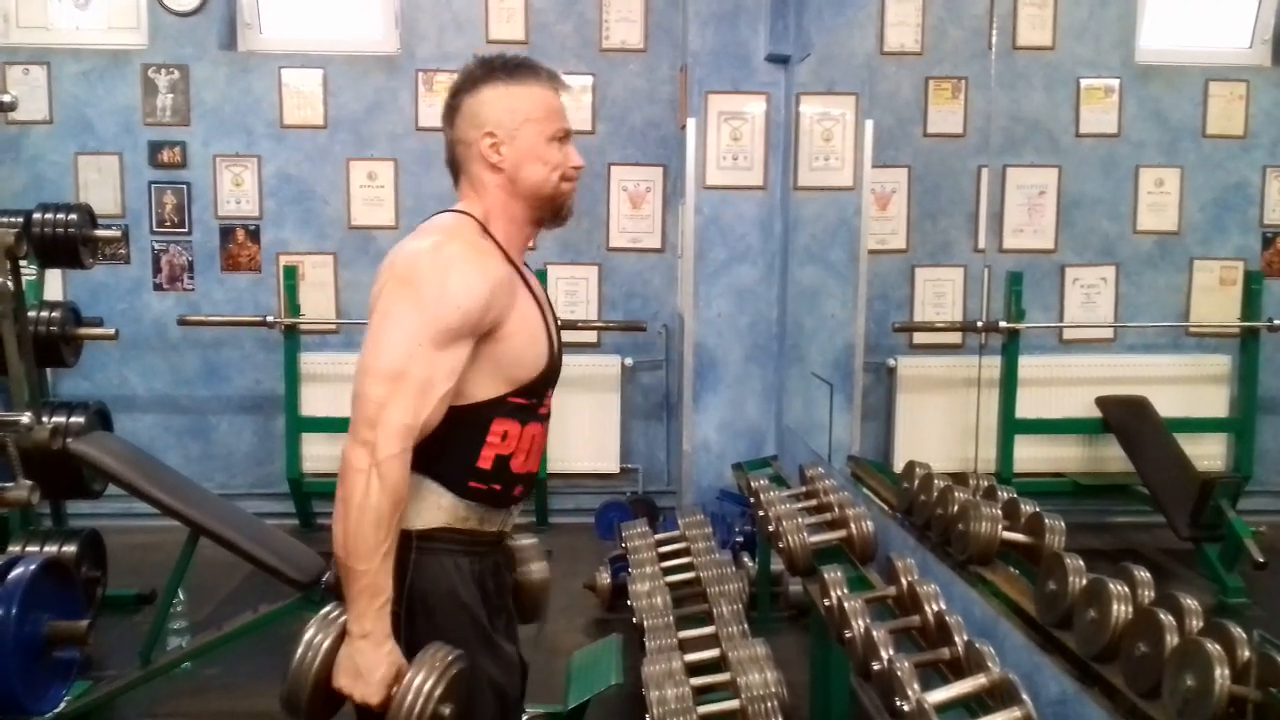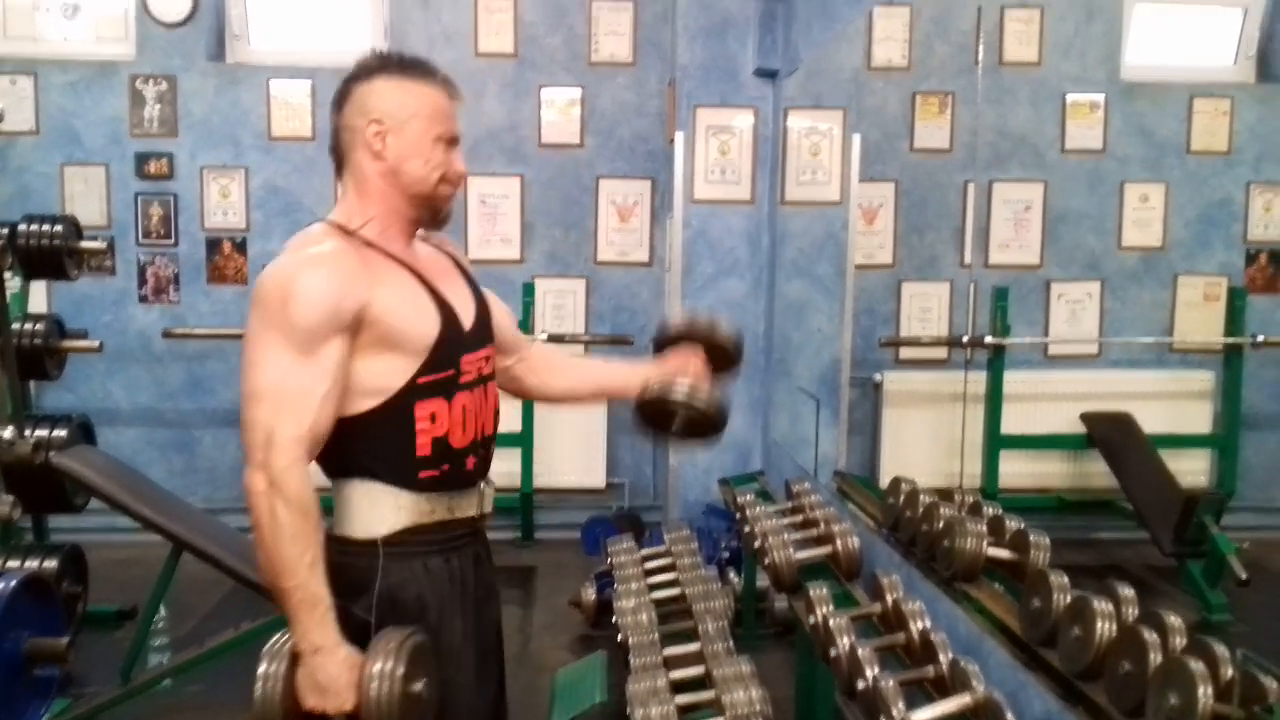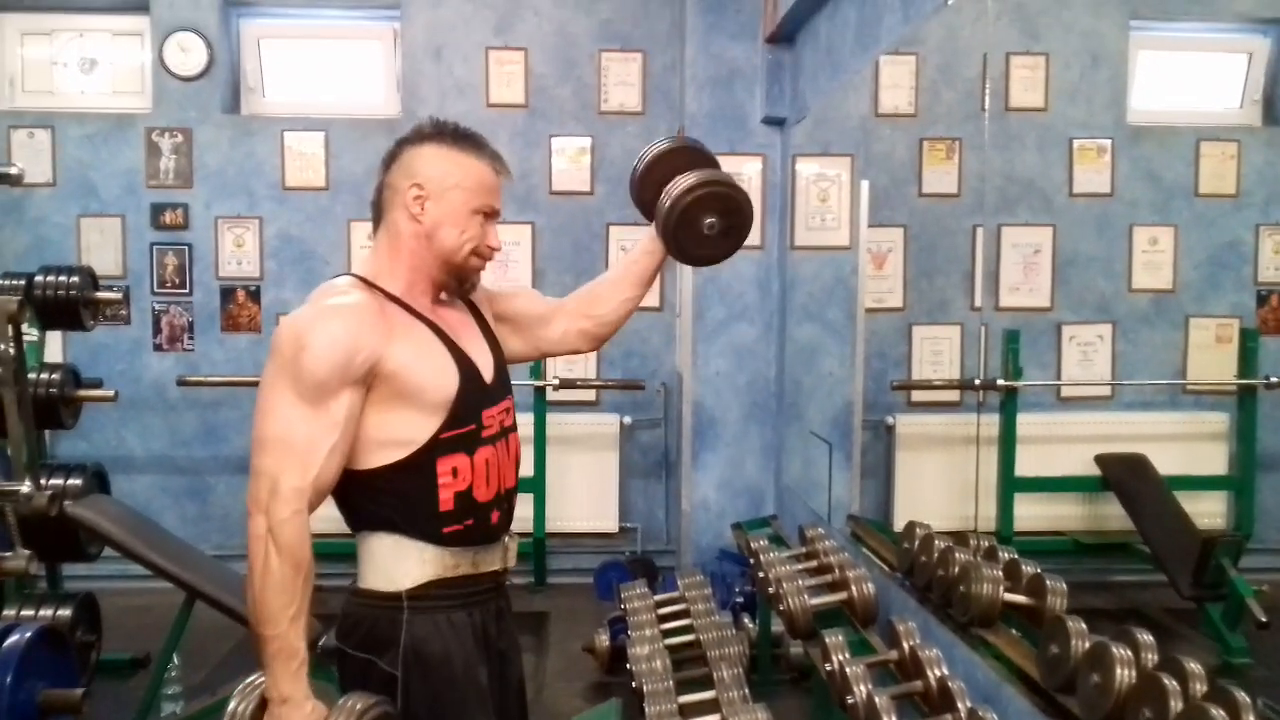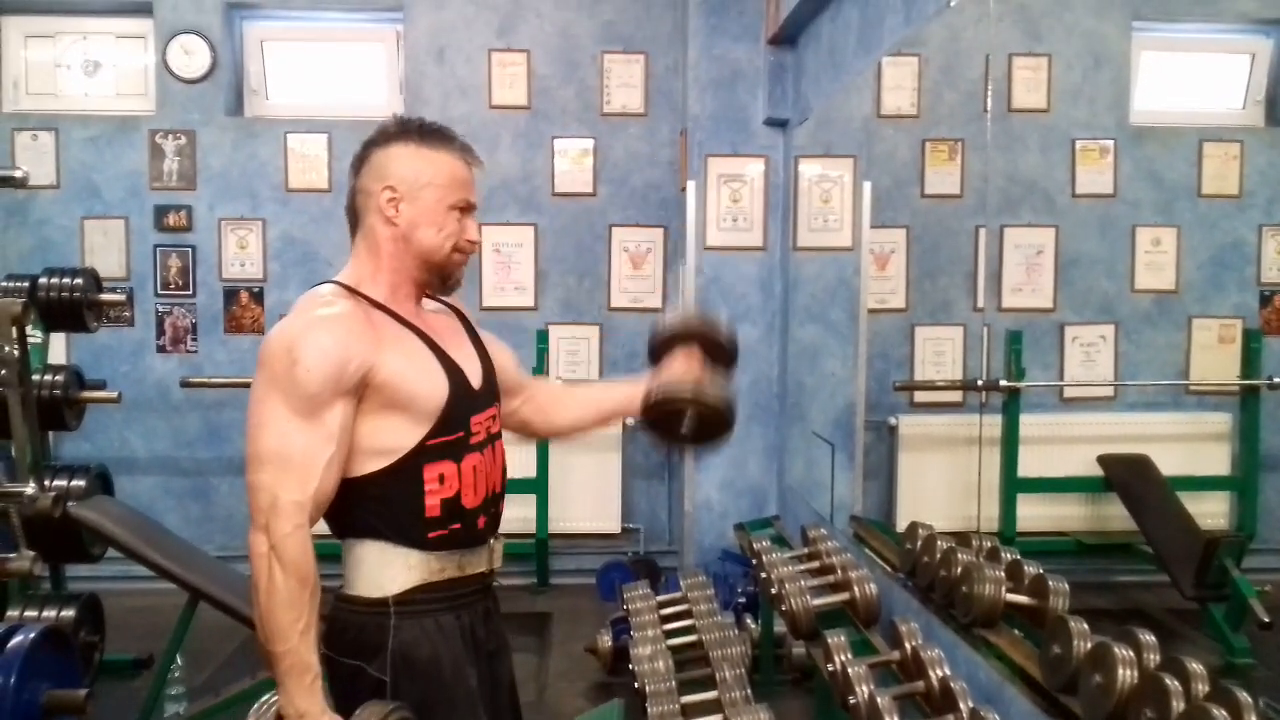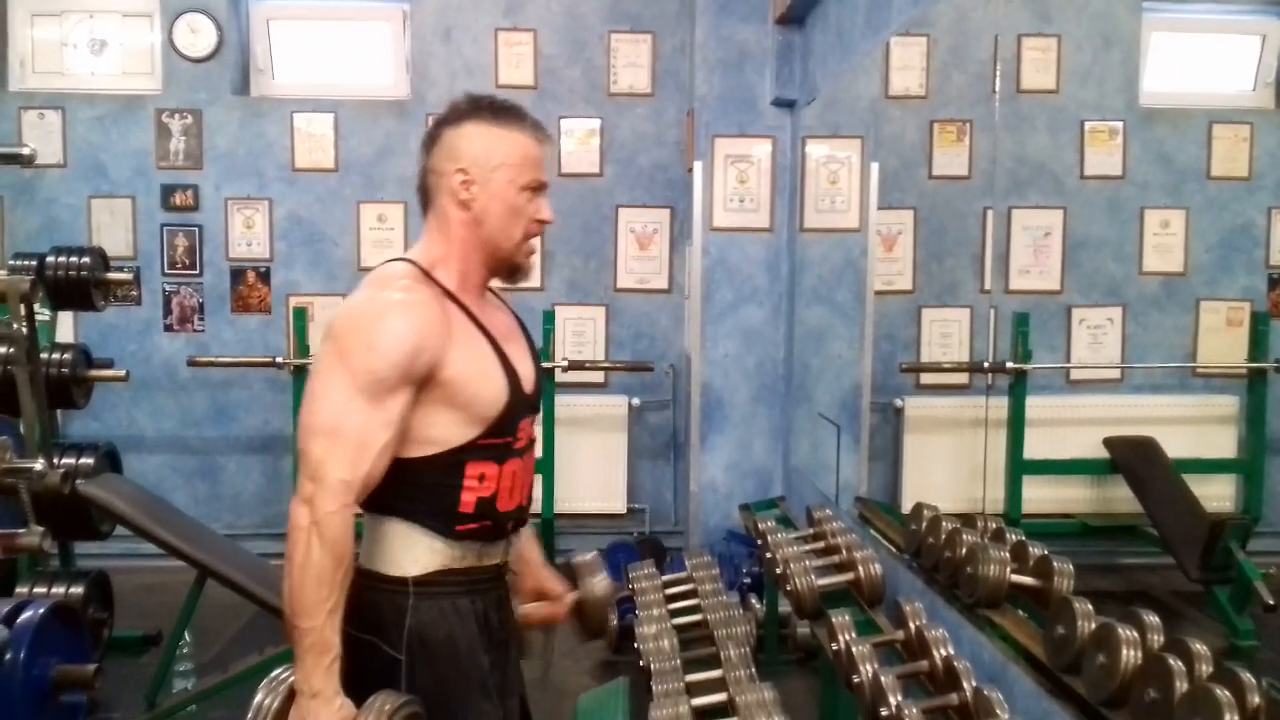
dt=0.4s
person 1, frame 1
left shoulder: (499, 267)
right shoulder: (451, 263)
right elbow: (377, 447)
right wrist: (368, 631)
left hip: (470, 564)
right hip: (421, 572)
person 1, frame 2
left shoulder: (436, 262)
right shoulder: (318, 273)
left elbow: (525, 361)
right elbow: (274, 468)
left wrist: (650, 375)
right wrist: (318, 642)
left hip: (462, 560)
right hip: (390, 580)
person 1, frame 3
left shoulder: (471, 312)
right shoulder: (339, 326)
left elbow: (577, 322)
right elbow: (277, 513)
left wrist: (662, 239)
left hip: (483, 613)
right hip: (409, 631)
person 1, frame 4
left shoulder: (447, 322)
right shoulder: (325, 335)
left elbow: (536, 405)
right elbow: (277, 528)
left wrist: (655, 385)
left hip: (472, 613)
right hip: (399, 635)
person 1, frame 5
left shoulder: (487, 309)
right shoulder: (399, 315)
right elbow: (323, 503)
left wrist: (529, 571)
left hip: (478, 603)
right hip: (413, 617)
